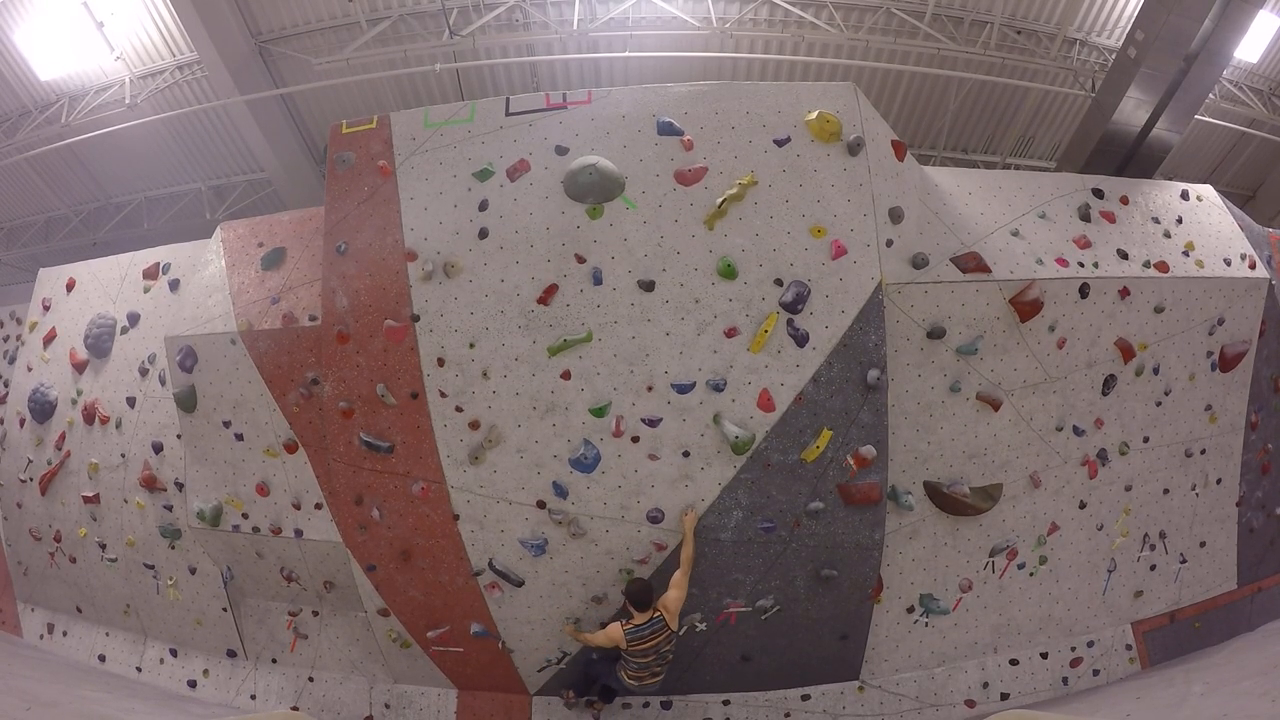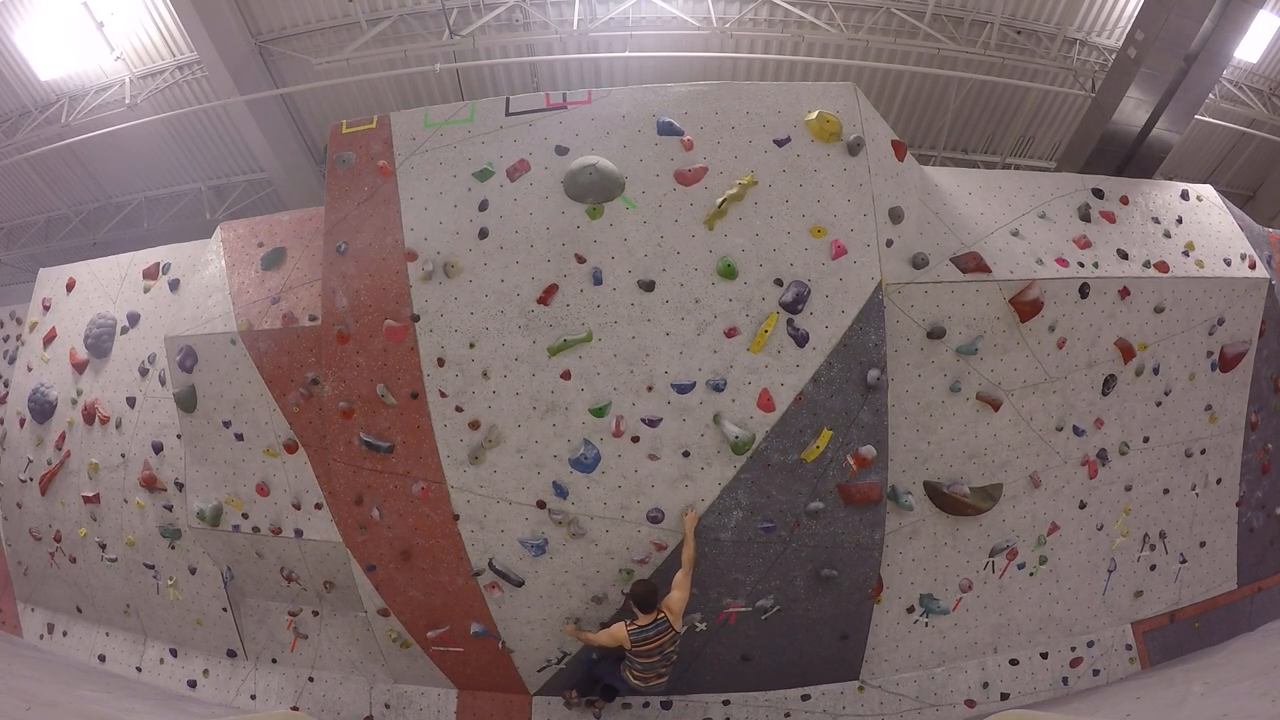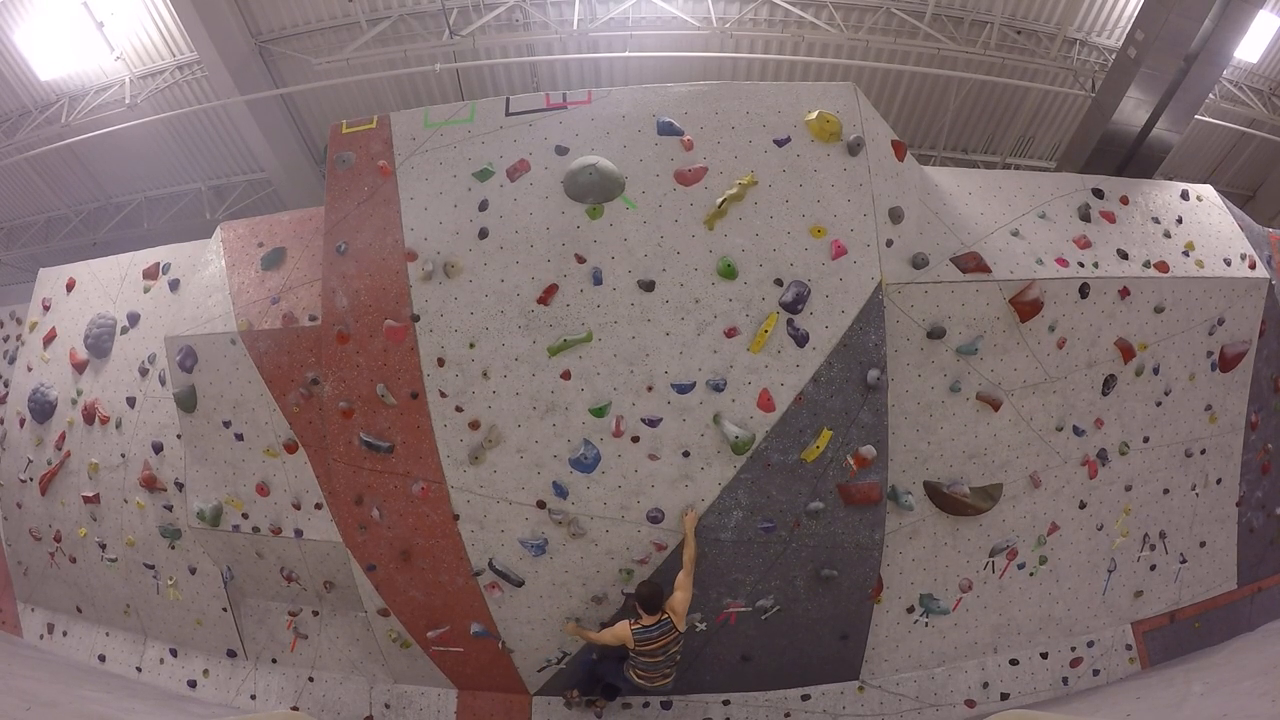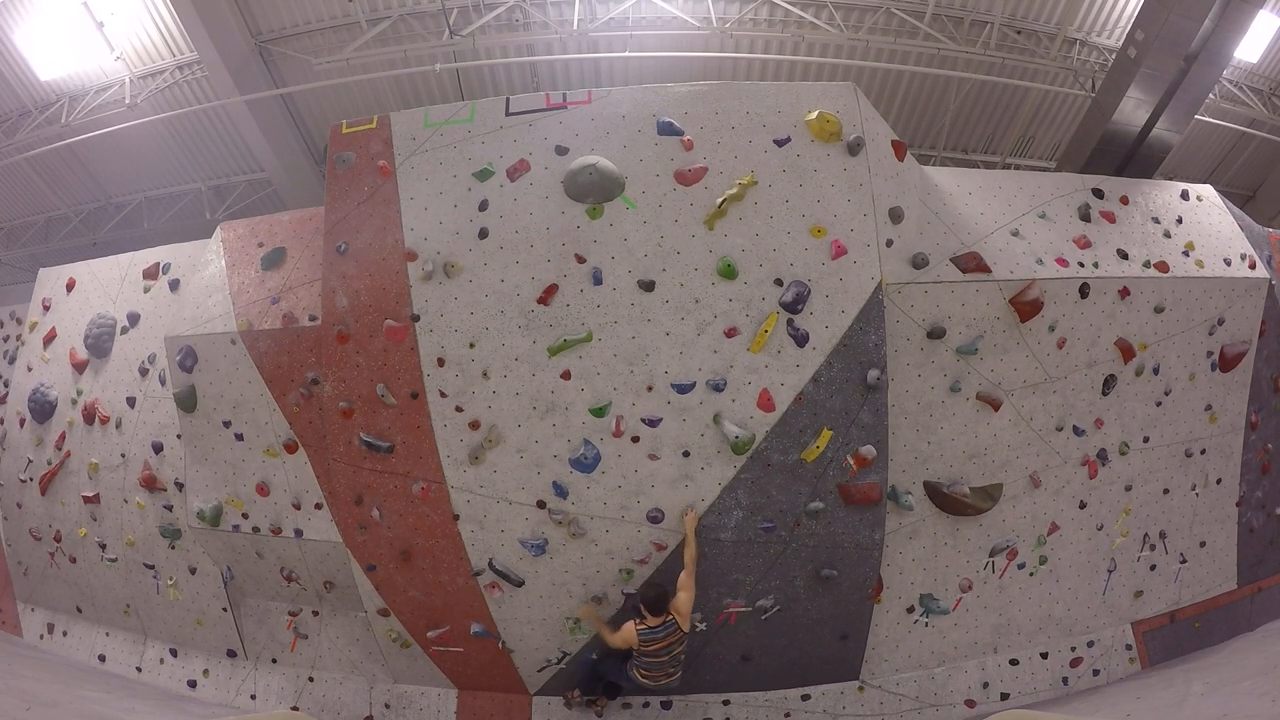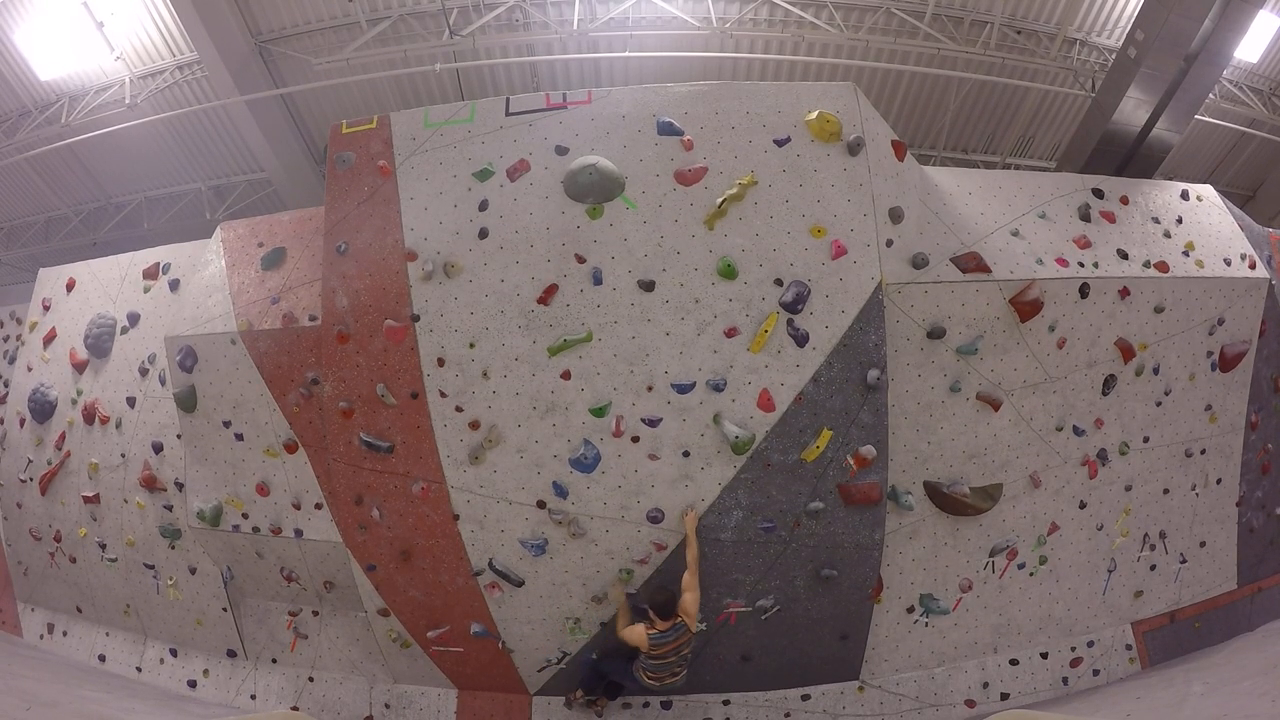
dt=0.1s
person 1, frame 1
left shoulder: (620, 632)
right shoulder: (668, 613)
left elbow: (591, 640)
right elbow: (685, 568)
left wrist: (573, 632)
right wrist: (688, 529)
left hip: (631, 684)
right hip: (657, 681)
left knee: (593, 665)
left ankle: (573, 695)
right ankle: (599, 704)
person 1, frame 2
left shoulder: (623, 632)
right shoulder: (672, 614)
left elbow: (594, 639)
right elbow: (686, 568)
left wrist: (574, 631)
right wrist: (689, 529)
left hip: (635, 684)
right hip: (661, 682)
left knee: (598, 666)
left ankle: (576, 694)
right ankle: (601, 702)
person 1, frame 3
left shoulder: (628, 630)
right shoulder: (677, 614)
left elbow: (599, 638)
right elbow: (688, 568)
left wrist: (575, 630)
right wrist: (689, 529)
left hip: (639, 682)
right hip: (667, 681)
left knee: (599, 665)
right knee: (618, 658)
left ankle: (578, 694)
right ankle: (602, 701)
person 1, frame 4
left shoulder: (633, 631)
right shoulder: (680, 615)
left elbow: (613, 641)
right elbow: (689, 568)
left wrist: (592, 617)
right wrist: (689, 529)
left hip: (642, 681)
right hip: (671, 680)
left knee: (600, 664)
right knee: (620, 660)
left ankle: (579, 693)
right ankle: (602, 701)
person 1, frame 5
left shoulder: (643, 635)
right shoulder: (688, 617)
left elbow: (622, 632)
right elbow: (692, 569)
left wrist: (620, 602)
right wrist: (690, 530)
left hip: (649, 681)
right hip: (676, 679)
left knee: (602, 662)
right knee: (624, 657)
left ankle: (581, 695)
right ankle: (602, 701)
